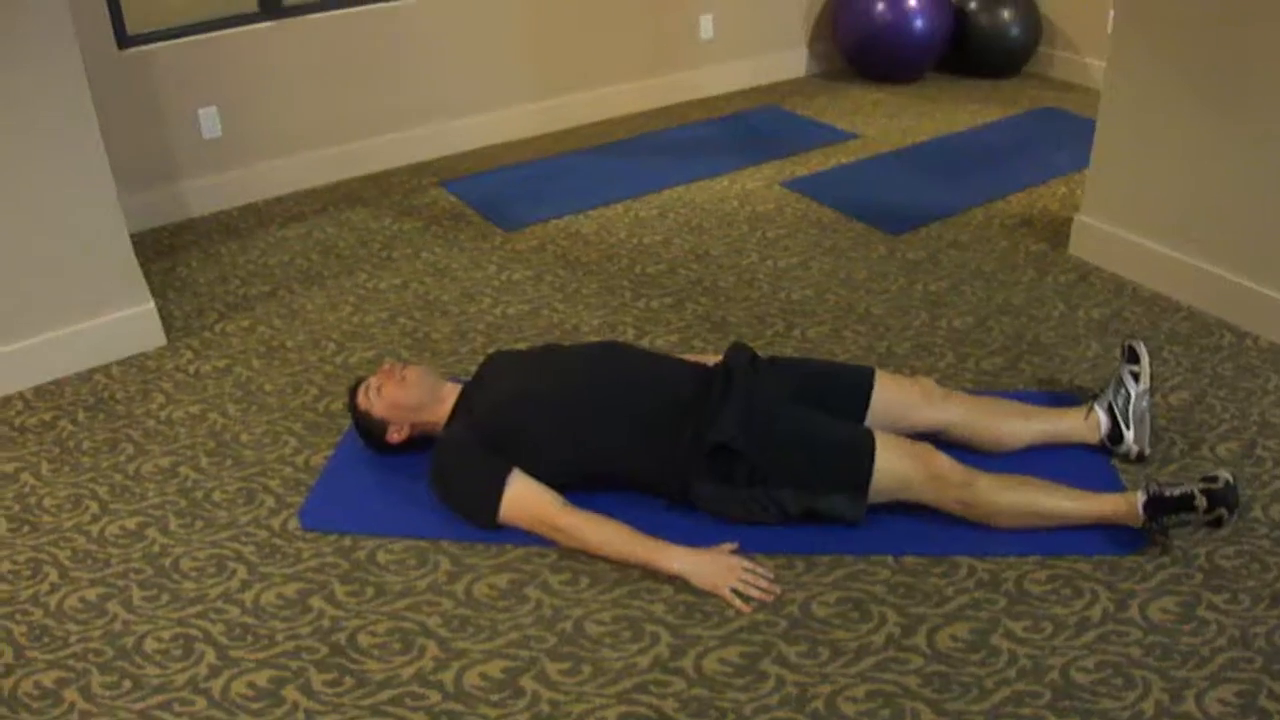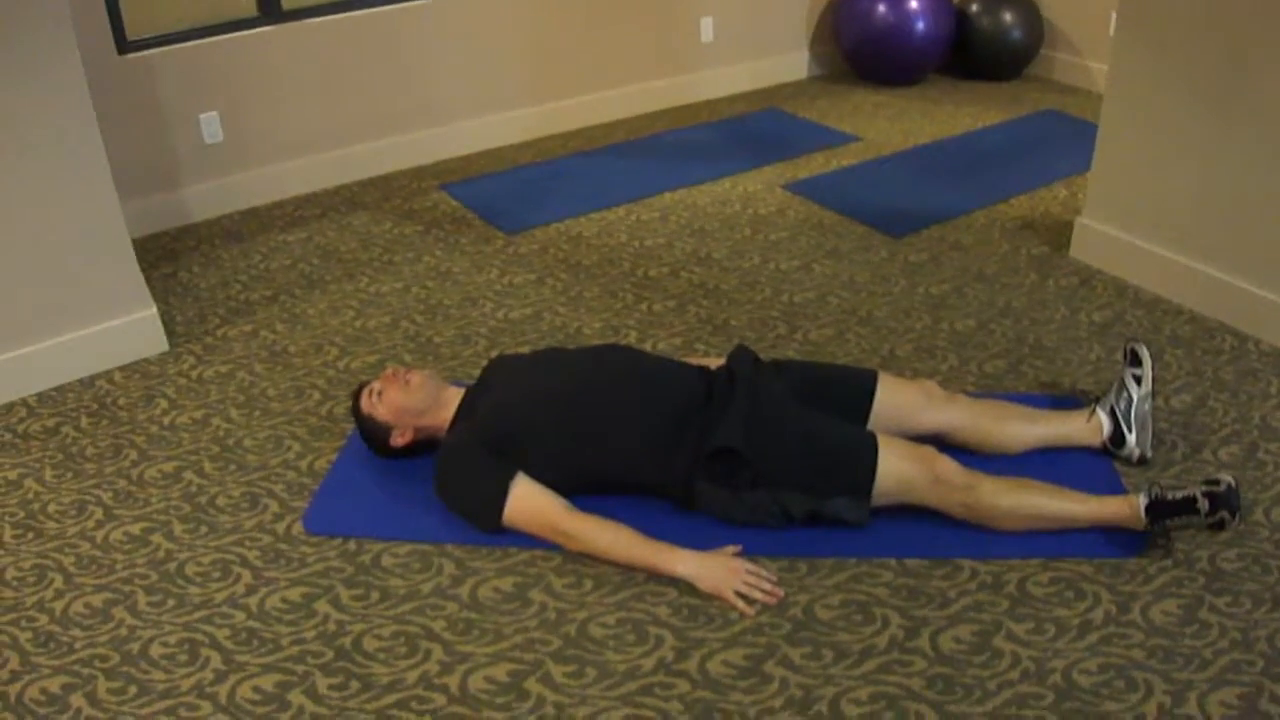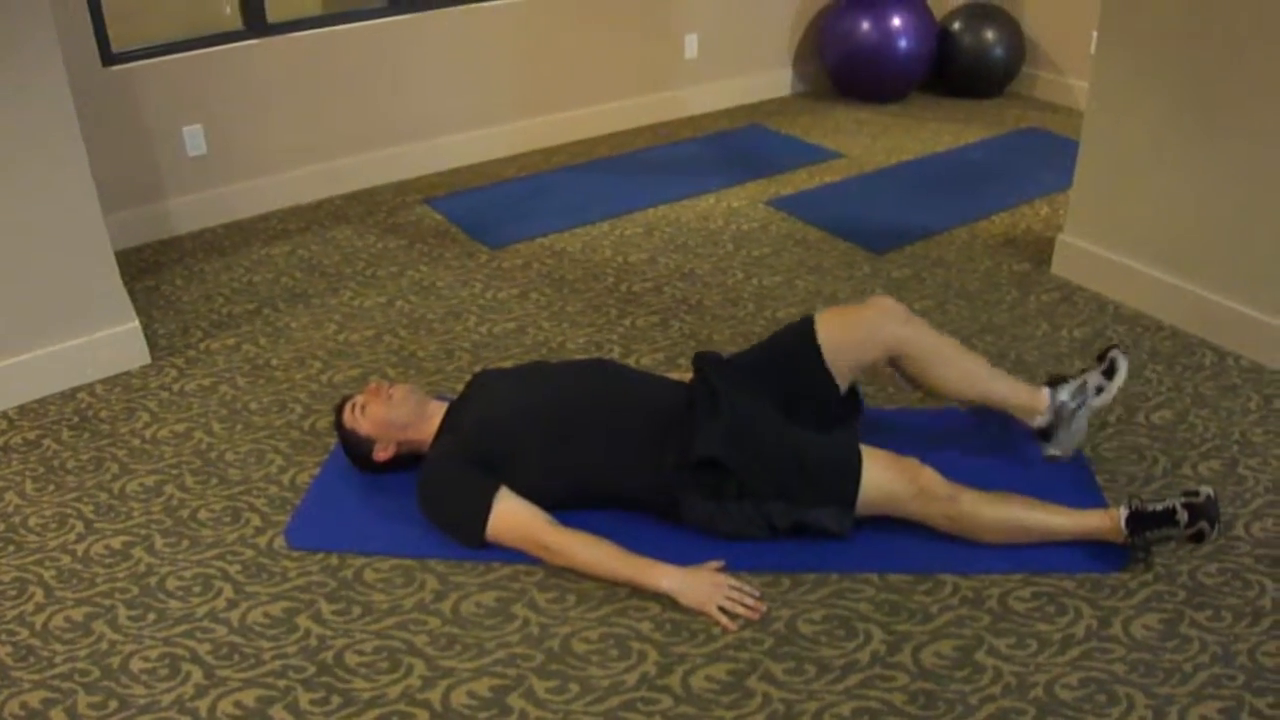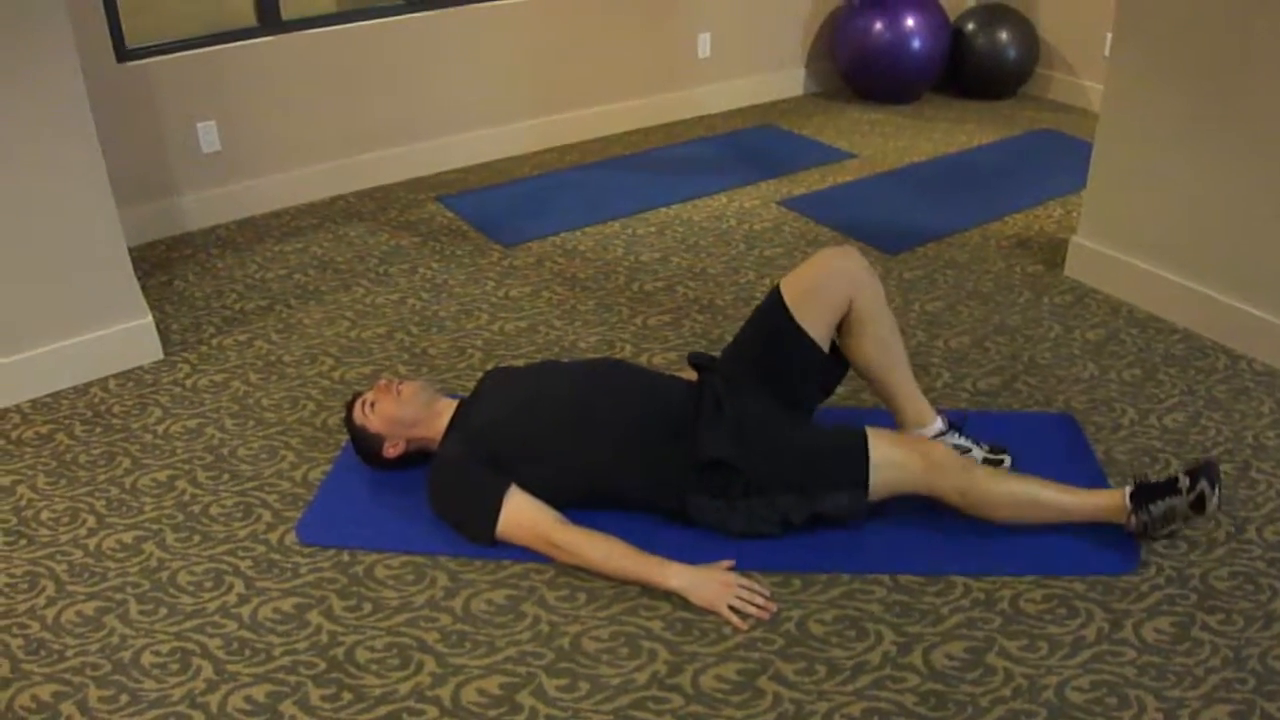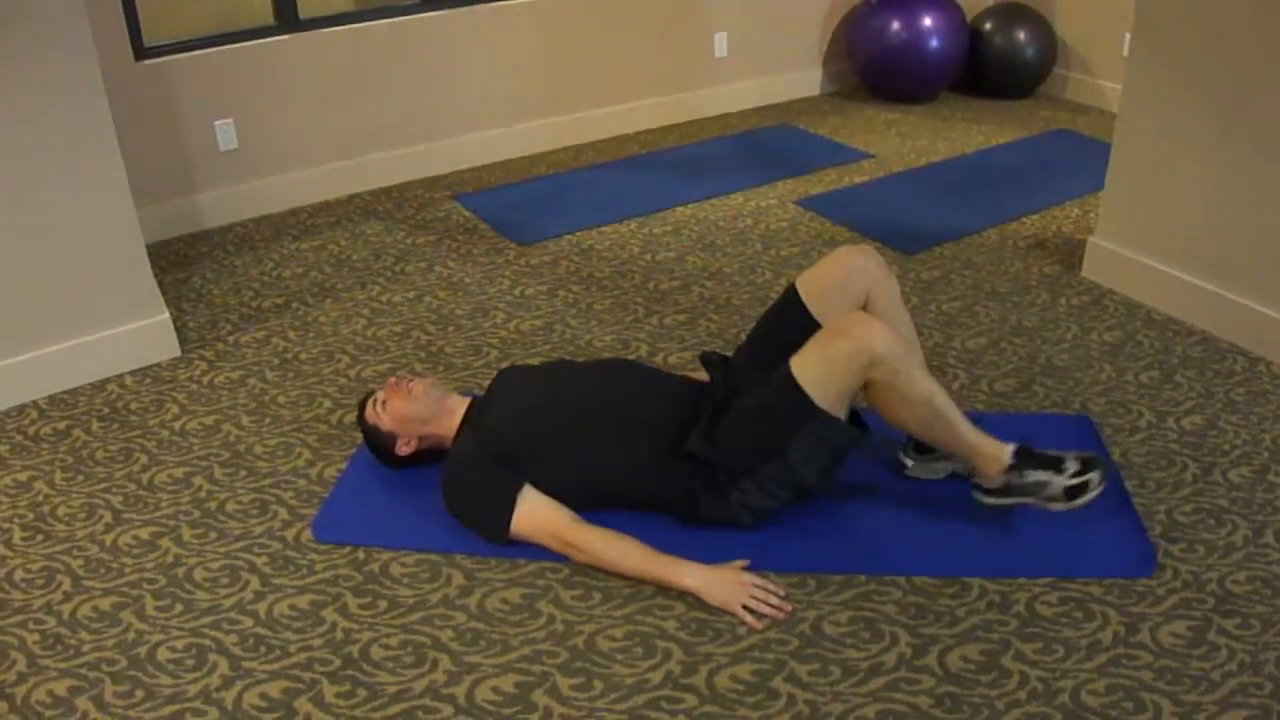
dt=0.7s
person 1, frame 1
left shoulder: (497, 371)
right shoulder: (460, 462)
right elbow: (556, 518)
left wrist: (694, 359)
right wrist: (685, 563)
left hip: (723, 386)
right hip: (718, 454)
left knee: (924, 398)
right knee: (931, 474)
left ankle: (1103, 422)
right ankle: (1142, 508)
person 1, frame 2
left shoulder: (501, 377)
right shoulder: (465, 465)
right elbow: (564, 523)
left wrist: (699, 361)
right wrist: (690, 565)
left hip: (723, 387)
right hip: (721, 458)
left knee: (928, 403)
right knee: (934, 477)
left ankle: (1103, 425)
right ankle: (1141, 511)
person 1, frame 3
left shoulder: (483, 391)
right shoulder: (448, 480)
right elbow: (547, 537)
left wrist: (683, 376)
right wrist: (672, 580)
left hip: (708, 398)
right hip: (706, 472)
left knee: (882, 320)
right knee: (918, 488)
left ankle: (1045, 409)
right ankle: (1122, 522)
person 1, frame 4
left shoulder: (498, 387)
right shoulder: (459, 476)
right elbow: (556, 537)
left wrist: (693, 379)
right wrist: (682, 578)
left hip: (716, 395)
right hip: (721, 475)
left knee: (842, 269)
right knee: (930, 471)
left ankle: (925, 427)
right ankle: (1124, 505)
person 1, frame 5
left shoulder: (509, 384)
right shoulder: (470, 475)
right elbow: (570, 535)
left wrist: (710, 378)
right wrist: (697, 578)
left hip: (722, 397)
right hip: (728, 476)
left knee: (858, 266)
right knee: (867, 337)
left ankle: (938, 443)
right ankle: (995, 468)
